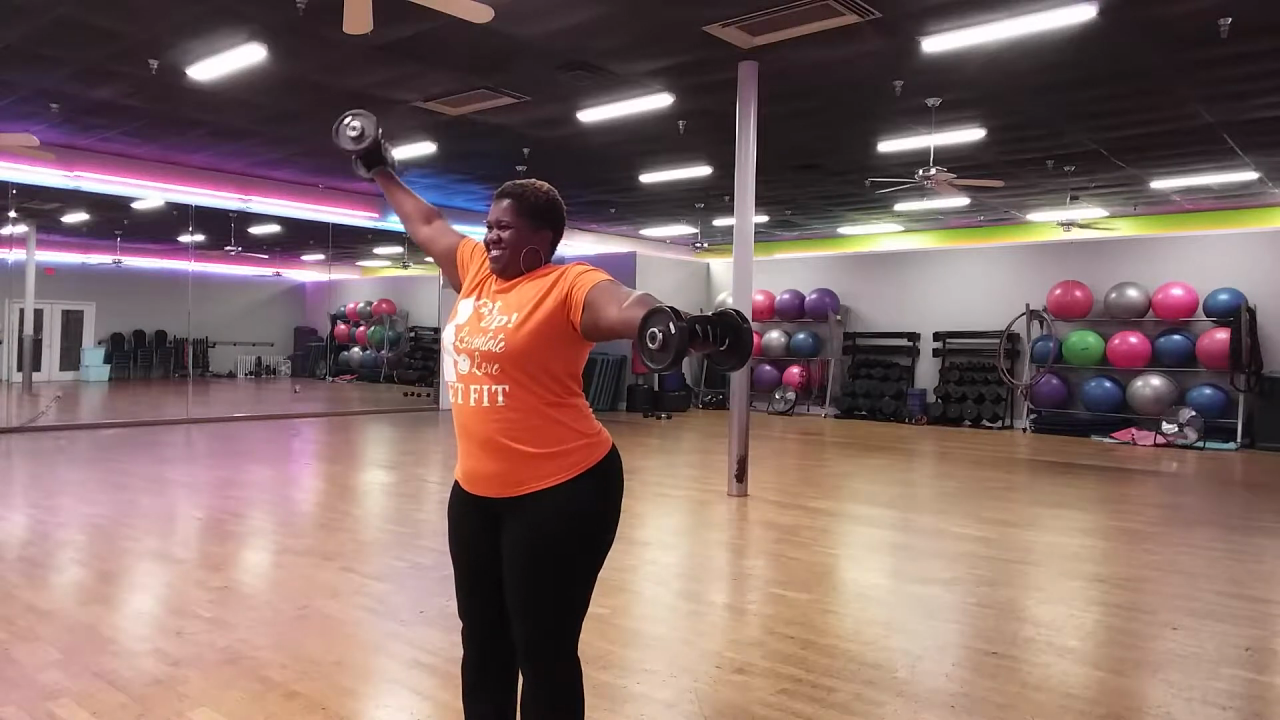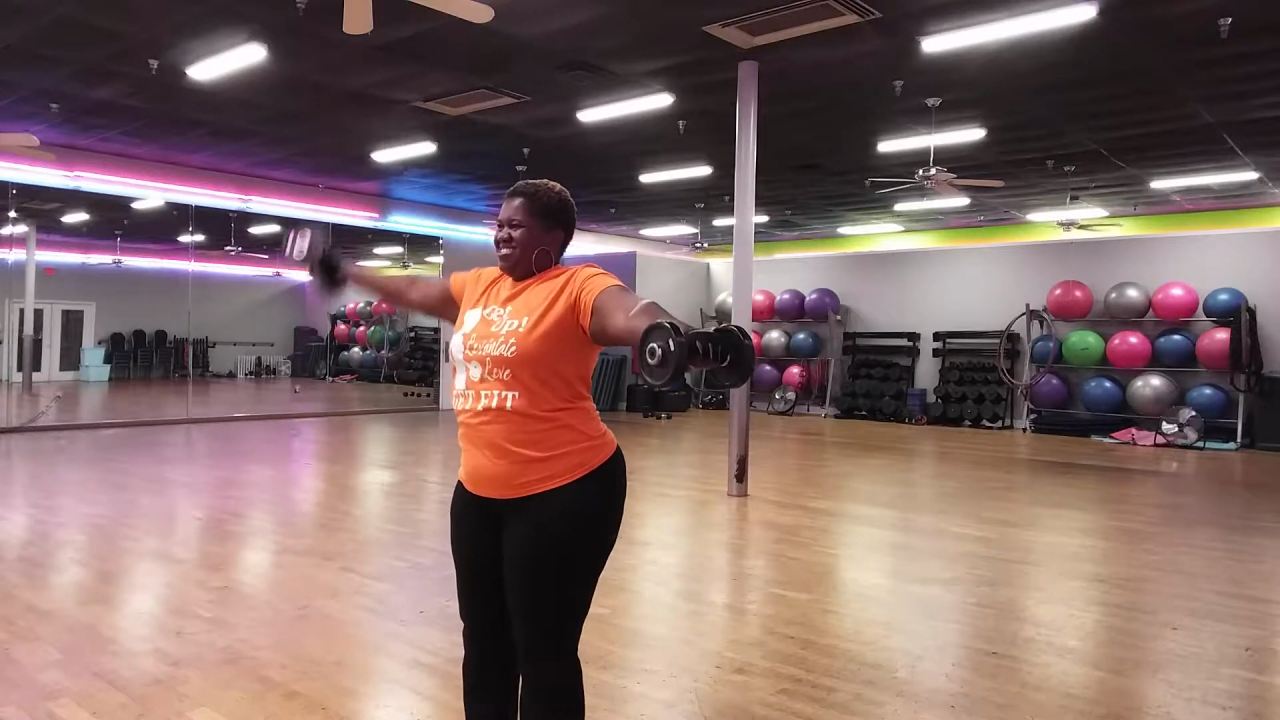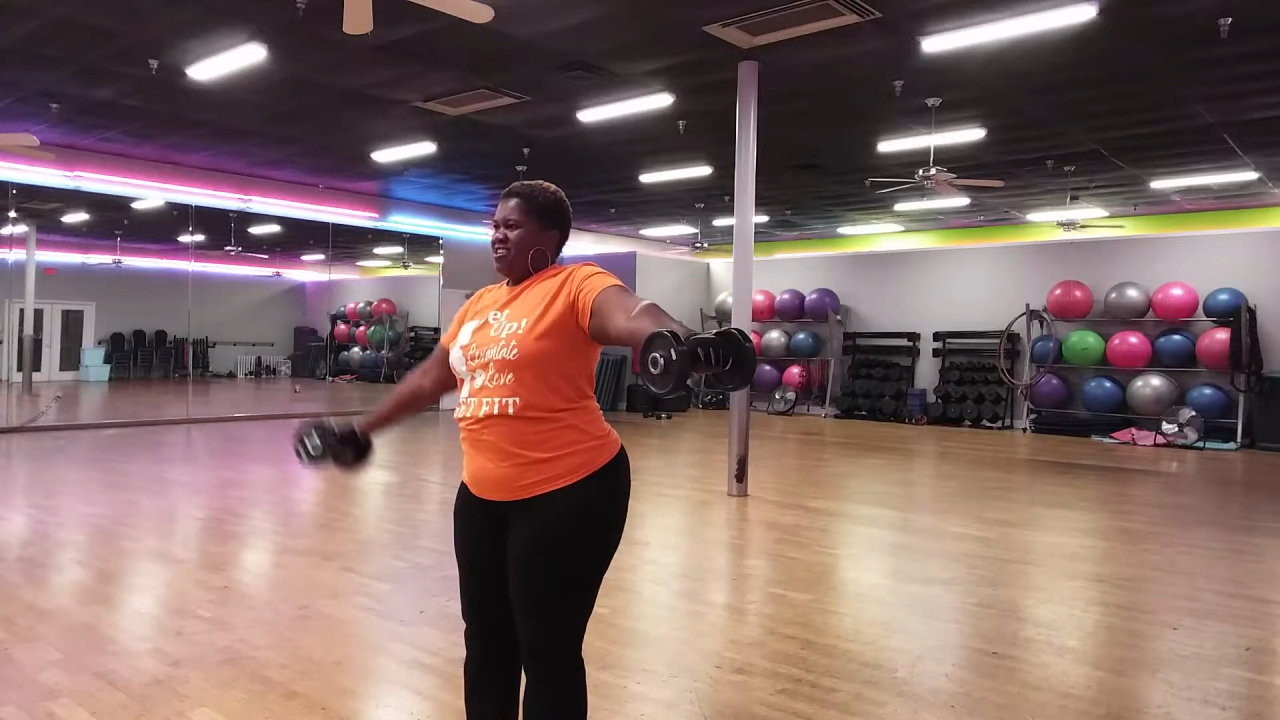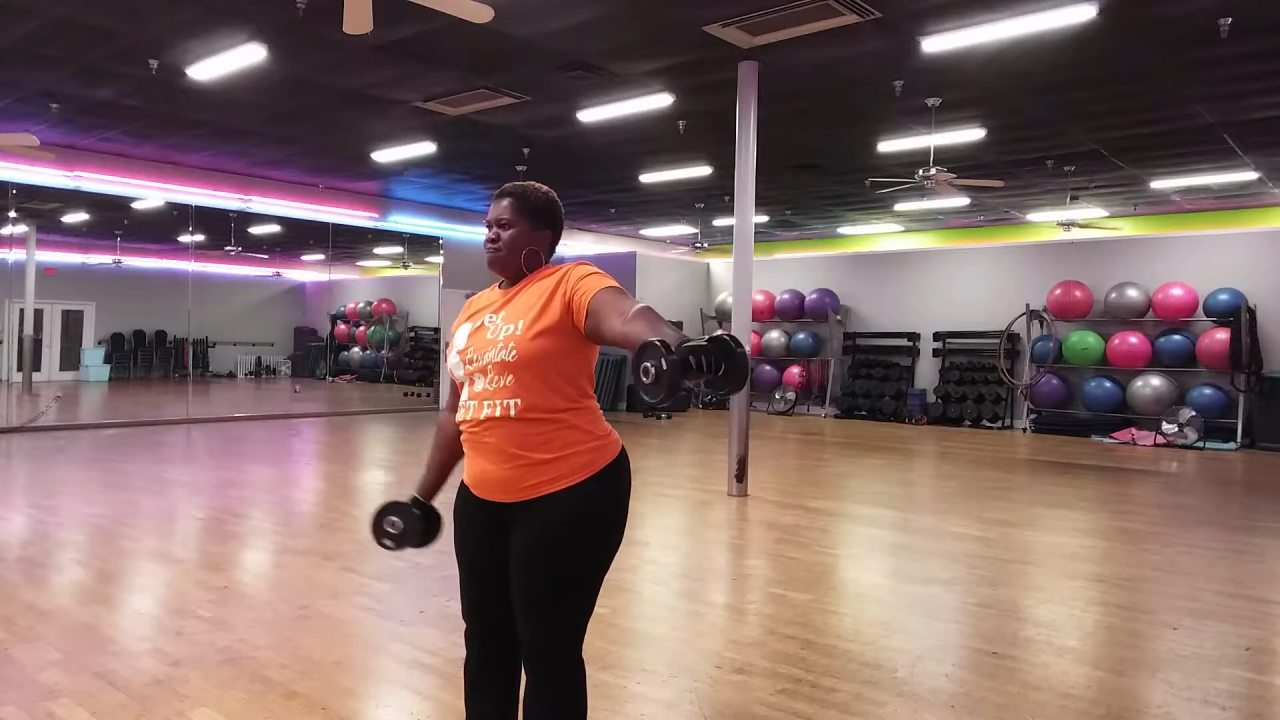
dt=0.3s
person 1, frame 1
left shoulder: (568, 285)
right shoulder: (476, 272)
left elbow: (628, 309)
right elbow: (425, 224)
right wrist: (382, 174)
left hip: (560, 492)
right hip: (477, 492)
left knee: (544, 651)
right knee: (483, 643)
person 1, frame 2
left shoulder: (579, 287)
right shoulder: (483, 286)
left elbow: (634, 316)
right elbow: (417, 290)
right wrist: (345, 271)
left hip: (567, 490)
right hip: (481, 493)
left knee: (543, 651)
right knee: (485, 643)
person 1, frame 3
left shoulder: (576, 286)
right shoulder: (479, 304)
left elbow: (631, 315)
right elbow: (430, 378)
left wrist: (681, 340)
right wrist: (364, 428)
left hip: (567, 493)
right hip: (483, 497)
left knee: (546, 650)
right knee: (485, 643)
person 1, frame 4
left shoulder: (571, 286)
right shoulder: (472, 309)
left elbow: (624, 318)
right elbow: (456, 410)
left wrist: (680, 348)
right wrist: (425, 494)
left hip: (572, 493)
right hip: (483, 499)
left knee: (549, 650)
right knee: (484, 645)
